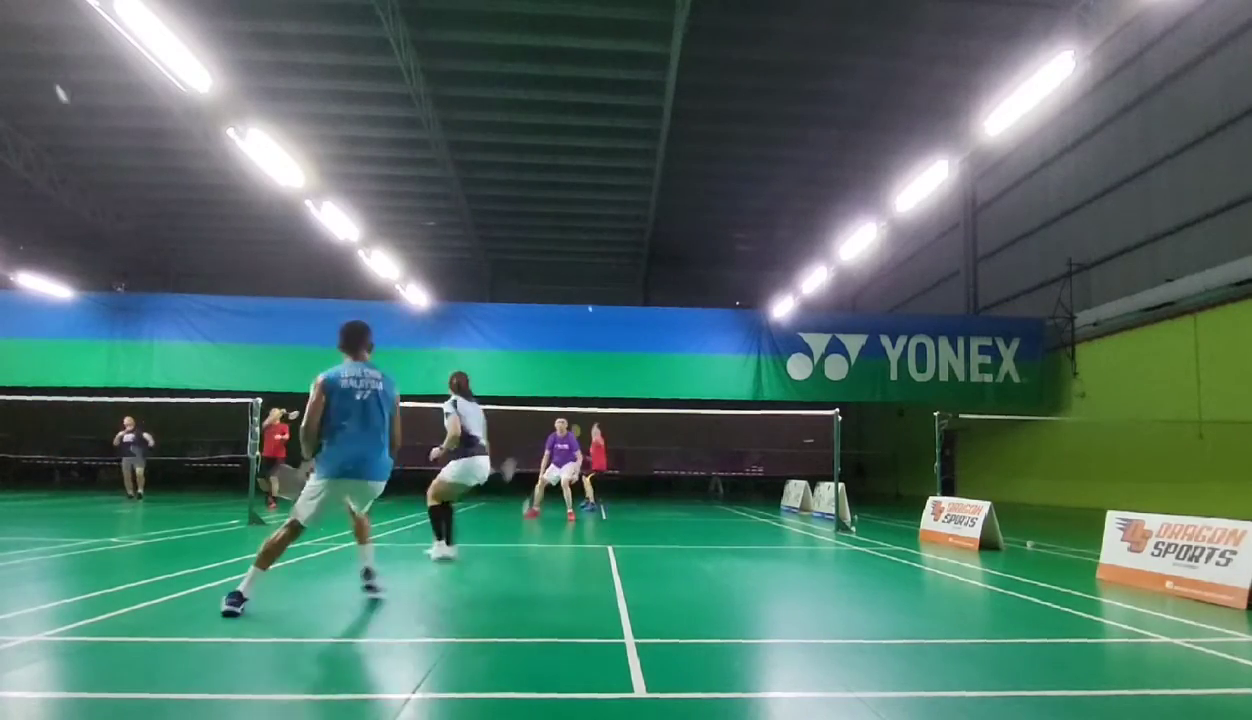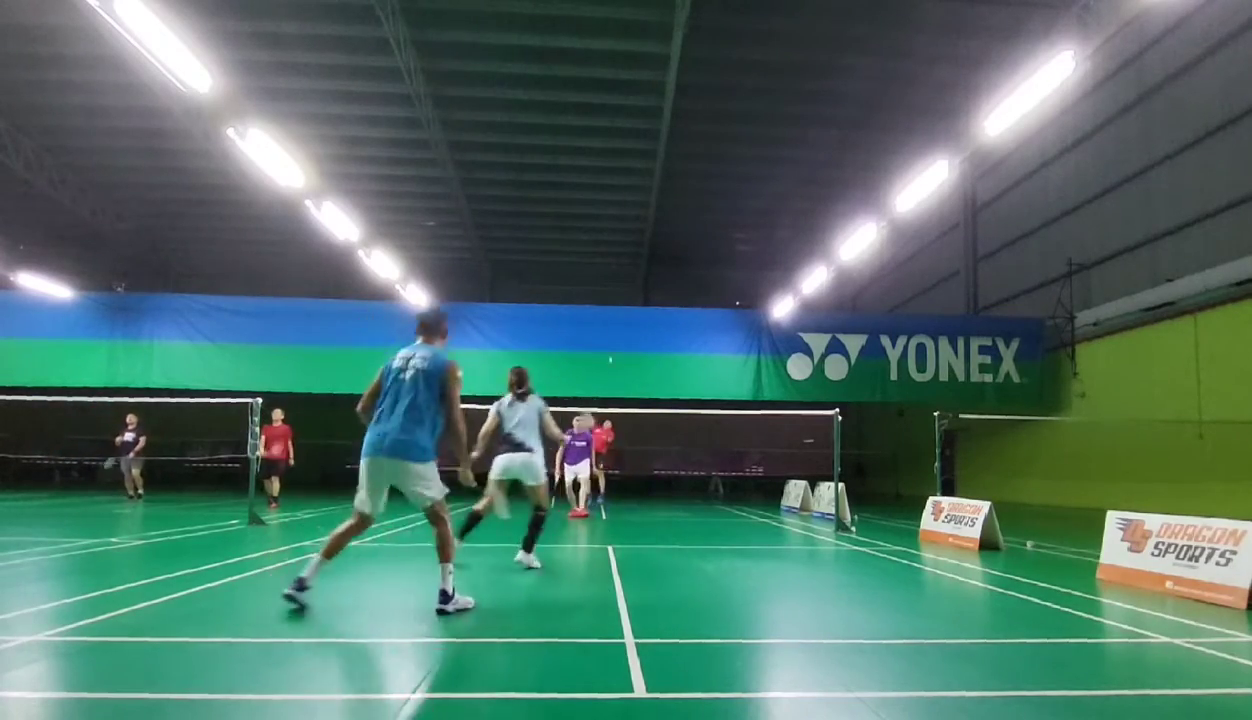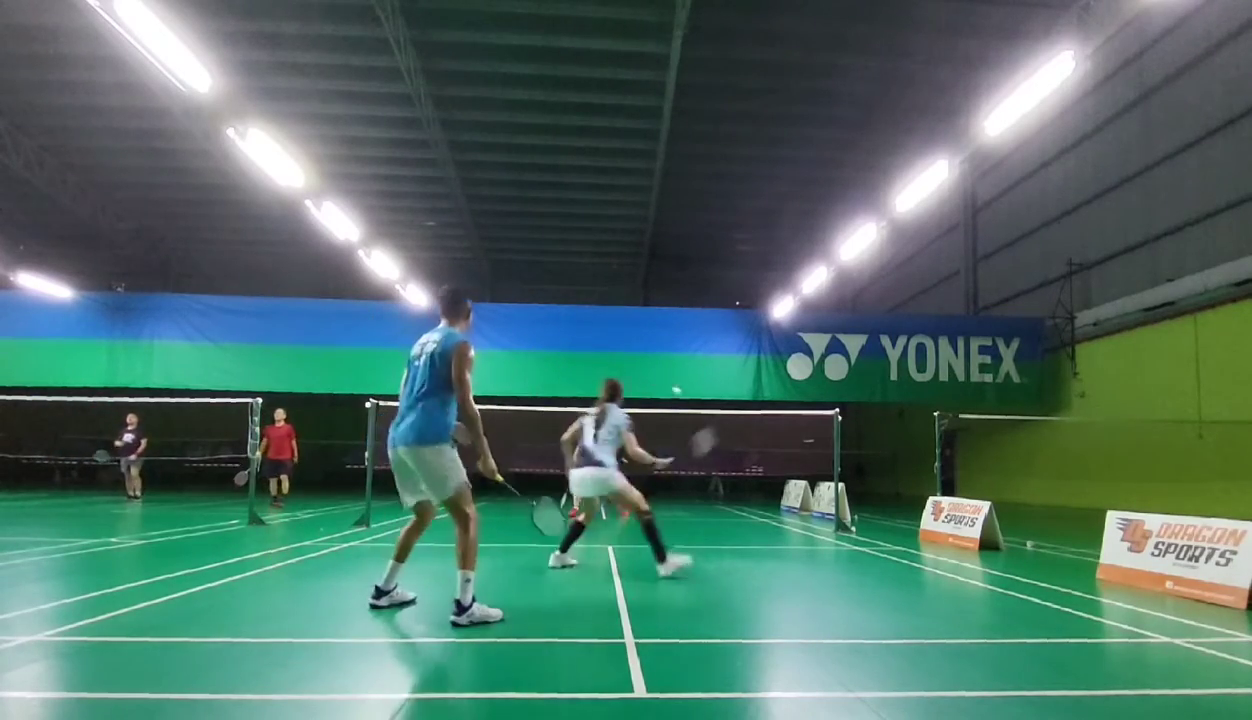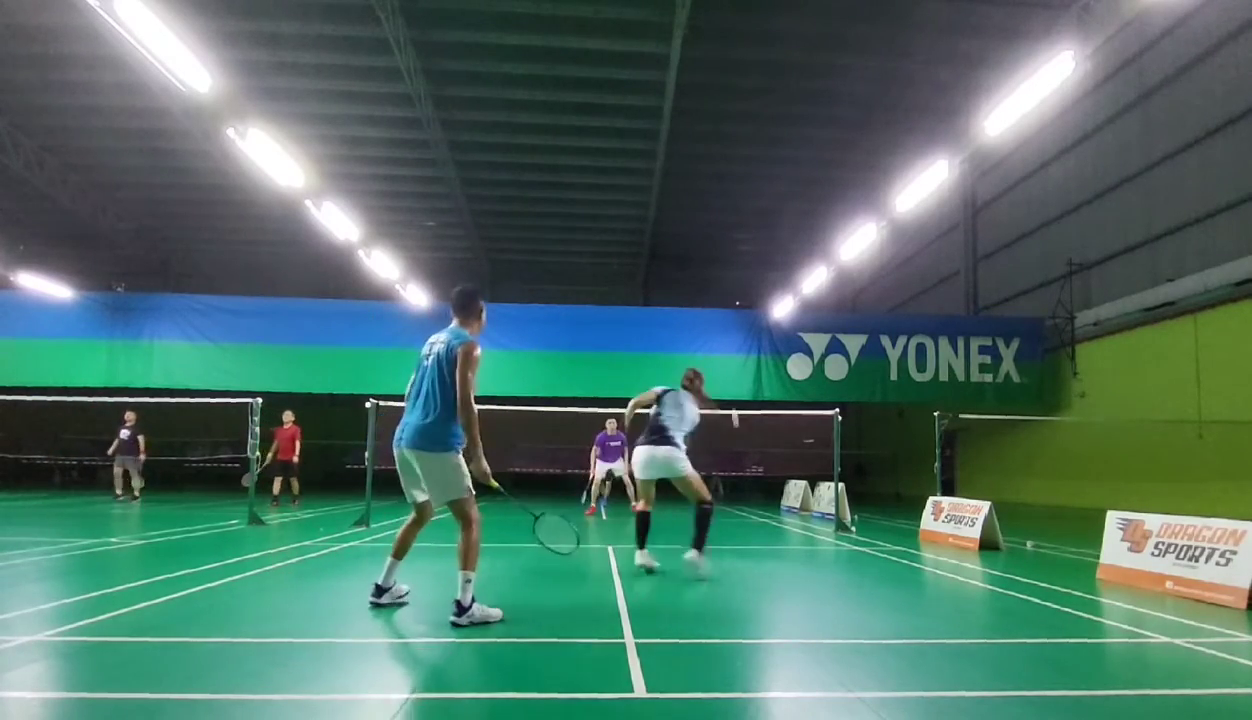
dt=0.3s
person 1, frame 1
left shoulder: (326, 379)
right shoulder: (387, 383)
left elbow: (307, 429)
right elbow: (394, 440)
left wrist: (312, 457)
left hip: (331, 470)
right hip: (373, 472)
left knee: (288, 532)
right knee: (357, 513)
left ankle: (240, 594)
right ankle: (368, 573)
person 1, frame 2
left shoulder: (394, 360)
right shoulder: (448, 367)
left elbow: (363, 409)
right elbow: (455, 422)
right wrist: (465, 465)
left hip: (374, 451)
right hip: (414, 455)
left knee: (359, 522)
right knee: (441, 522)
left ankle: (302, 581)
right ankle: (447, 595)
person 1, frame 3
left shoulder: (421, 343)
right shoulder: (459, 345)
right elbow: (465, 402)
right wrist: (485, 454)
left hip: (399, 439)
right hip: (429, 441)
left knee: (422, 518)
right knee: (467, 517)
left ankle: (385, 589)
right ankle: (465, 604)
person 1, frame 4
left shoulder: (433, 341)
right shoulder: (467, 346)
right elbow: (464, 403)
right wrist: (478, 457)
left hip: (405, 439)
right hip: (435, 444)
left knee: (422, 513)
right knee: (470, 519)
left ankle: (384, 586)
right ankle: (465, 605)
person 2, frame 1
left shoulder: (451, 403)
right shoulder: (476, 406)
left elbow: (455, 432)
left wrist: (441, 450)
left hip: (465, 460)
right hip: (481, 461)
left knee: (433, 496)
right knee: (445, 498)
left ankle: (443, 544)
right ankle: (446, 544)
person 2, frame 2
left shoulder: (500, 404)
right shoulder: (538, 402)
left elbow: (486, 432)
right elbow: (552, 432)
left wrist: (477, 452)
right wrist: (565, 438)
left hip: (505, 459)
right hip: (530, 459)
left knee: (486, 503)
right knee: (541, 508)
right ankle: (526, 553)
person 2, frame 3
left shoulder: (588, 416)
right shoulder: (622, 418)
left elbow: (565, 440)
right elbow: (633, 451)
left wrist: (571, 463)
right wrist: (657, 462)
left hip: (579, 473)
right hip: (601, 473)
left knee: (588, 515)
right knee: (643, 512)
left ankle: (560, 555)
right ankle: (665, 562)
person 2, frame 4
left shoulder: (665, 392)
right shoulder: (695, 412)
left elbow: (635, 403)
left wrist: (627, 422)
left hip: (644, 452)
right hip: (671, 454)
left knee: (645, 503)
right knee: (705, 501)
left ankle: (642, 553)
right ankle: (697, 553)
